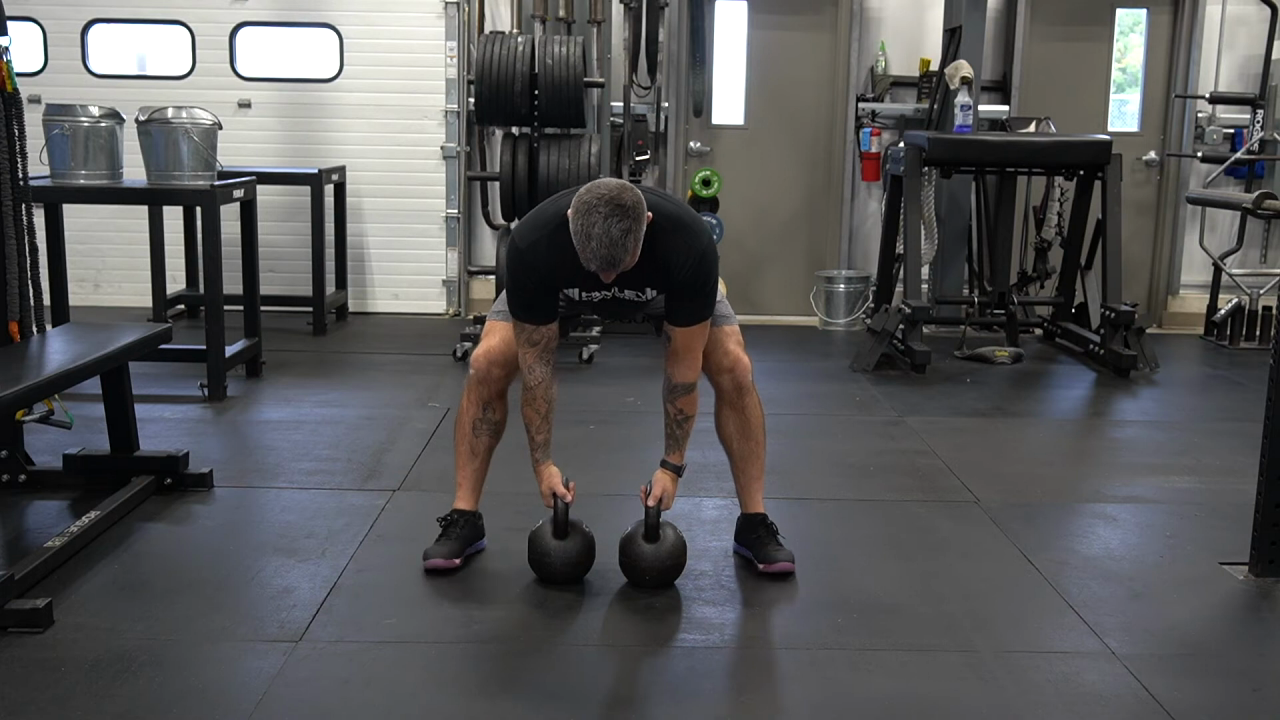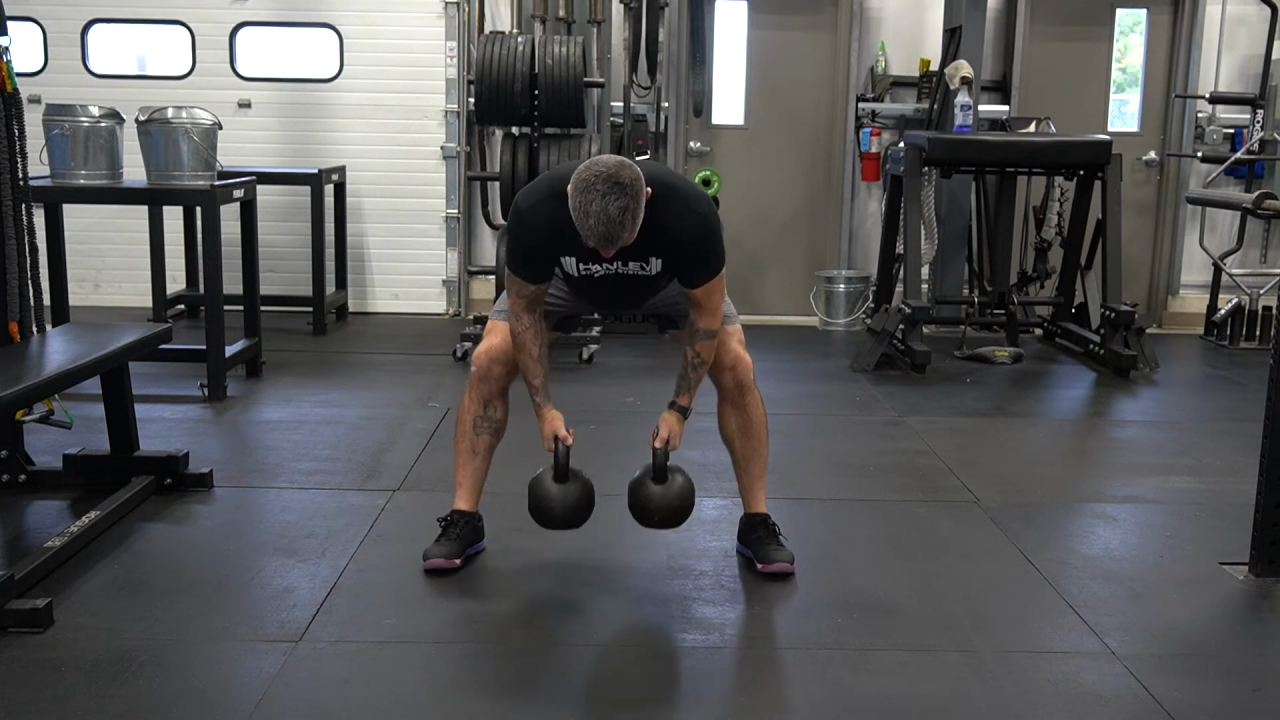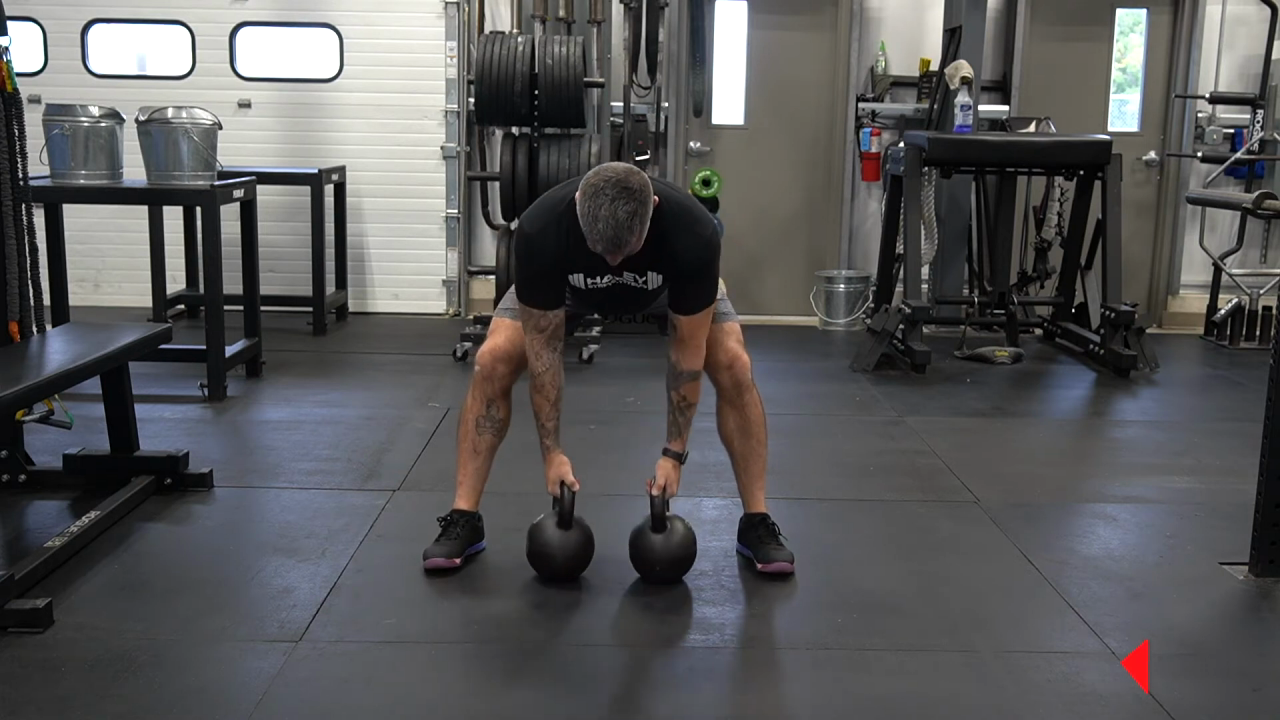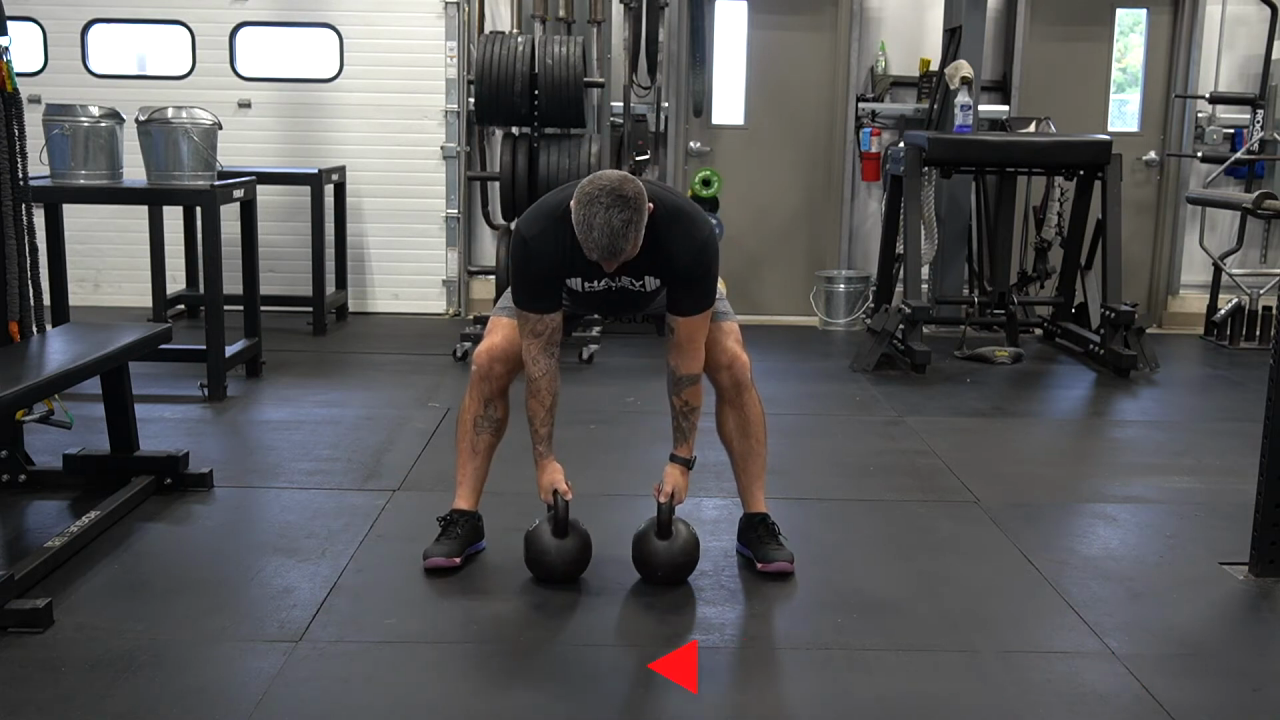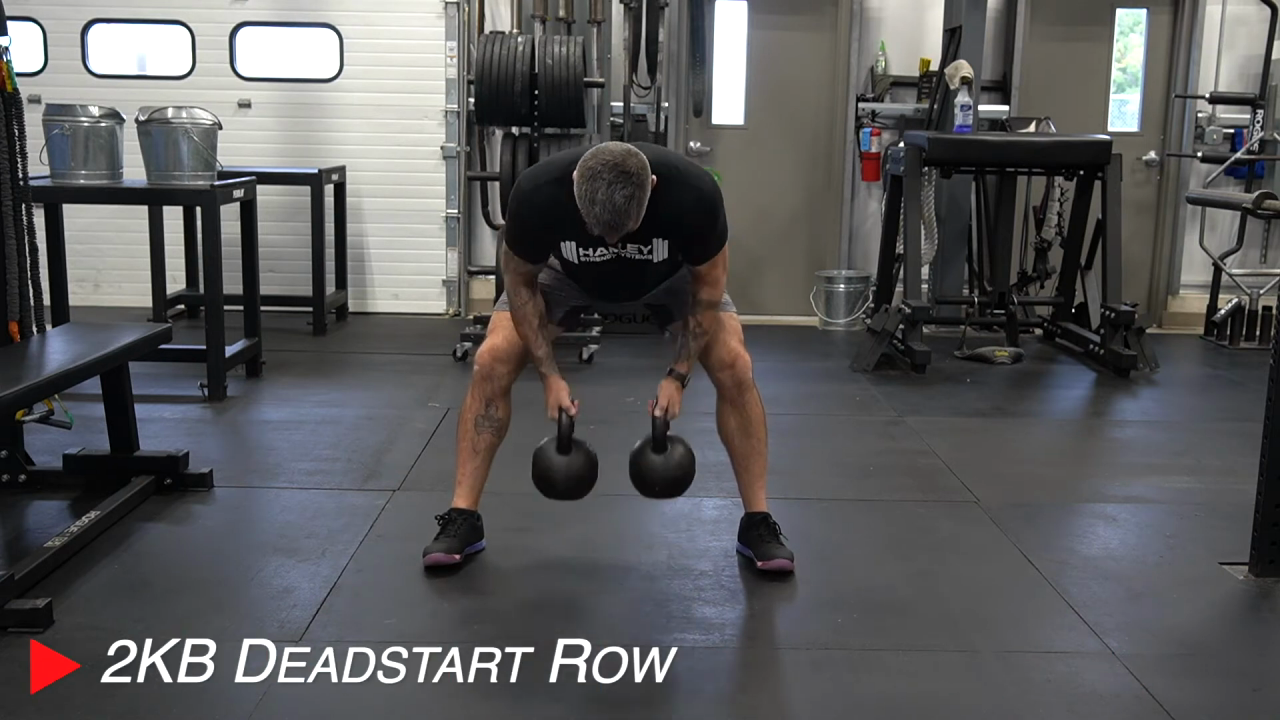
dt=1s
person 1, frame 1
left shoulder: (689, 245)
right shoulder: (533, 245)
left elbow: (684, 362)
right elbow: (535, 360)
left wrist: (672, 464)
right wrist: (542, 462)
left hip: (663, 282)
right hip: (560, 284)
left knee: (734, 370)
right knee: (487, 366)
left ankle: (755, 523)
right ankle: (464, 518)
person 1, frame 2
left shoulder: (688, 210)
right shoulder: (536, 208)
left elbow: (707, 314)
right elbow: (524, 307)
left wrist: (680, 407)
right wrist: (544, 408)
left hip: (668, 278)
right hip: (562, 276)
left knee: (737, 370)
right knee: (489, 362)
left ankle: (757, 523)
right ankle: (463, 519)
person 1, frame 3
left shoulder: (692, 232)
right shoulder: (540, 230)
left elbow: (688, 348)
right elbow: (543, 346)
left wrist: (674, 453)
right wrist: (551, 451)
left hip: (665, 281)
right hip: (569, 282)
left knee: (733, 368)
right knee: (493, 362)
left ankle: (757, 523)
right ankle: (463, 519)
person 1, frame 4
left shoulder: (689, 235)
right shoulder: (537, 235)
left elbow: (686, 352)
right elbow: (539, 351)
left wrist: (681, 459)
right wrist: (544, 458)
left hip: (662, 284)
right hip: (565, 283)
left knee: (734, 367)
right knee: (489, 362)
left ankle: (757, 522)
right ankle: (463, 518)
person 1, frame 5
left shoulder: (694, 193)
right shoulder: (536, 193)
left elbow: (708, 286)
right elbow: (519, 280)
left wrist: (678, 376)
right wrist: (549, 375)
left hip: (669, 272)
right hip: (565, 271)
left knee: (733, 366)
right knee: (493, 362)
left ankle: (758, 522)
right ankle: (462, 517)
